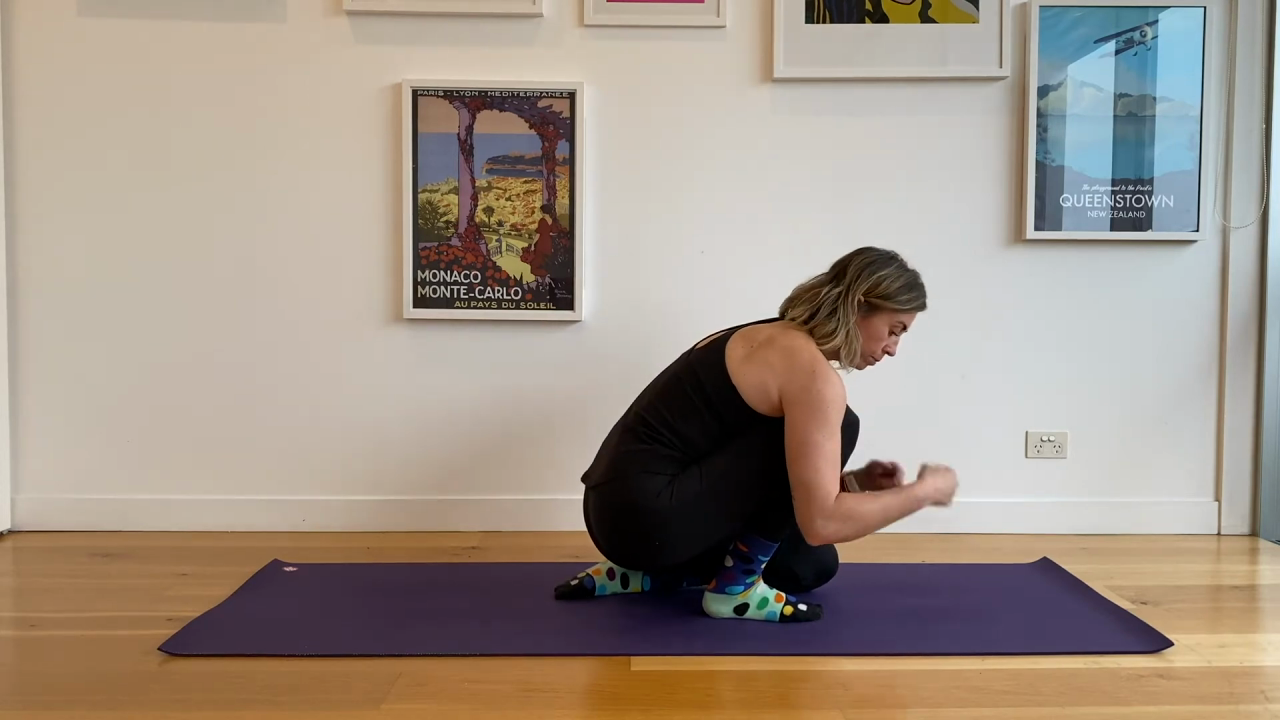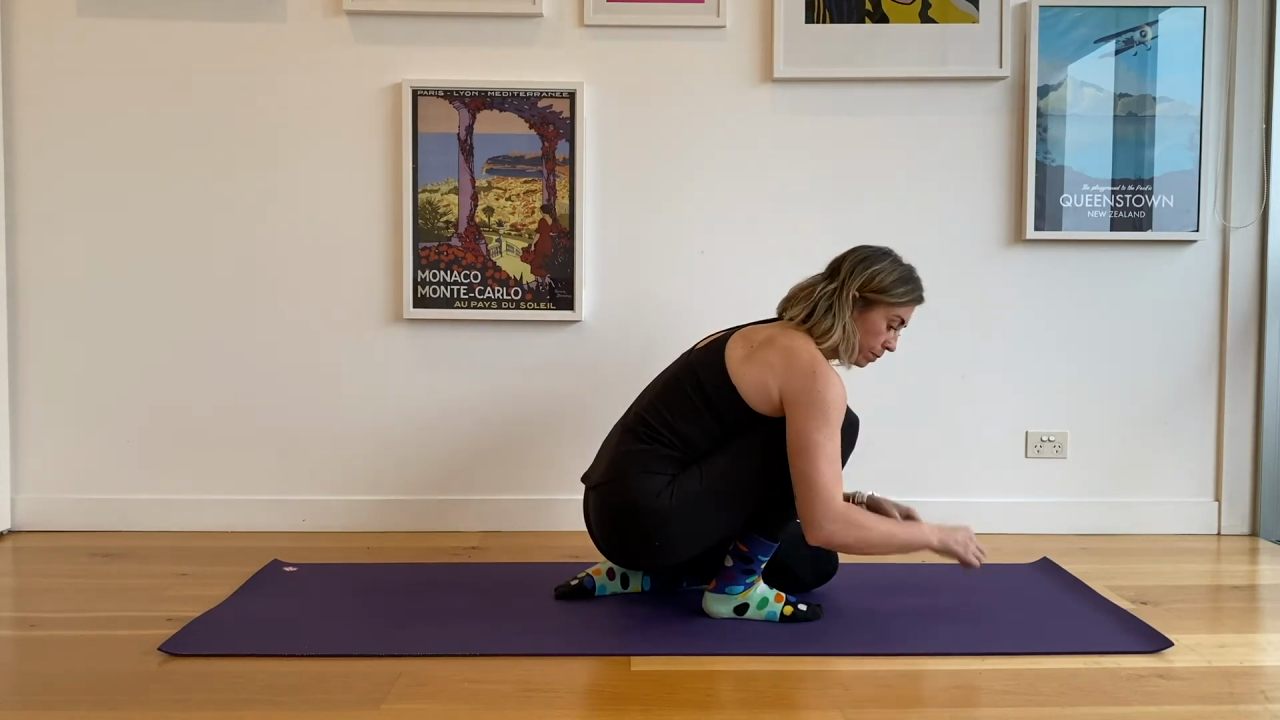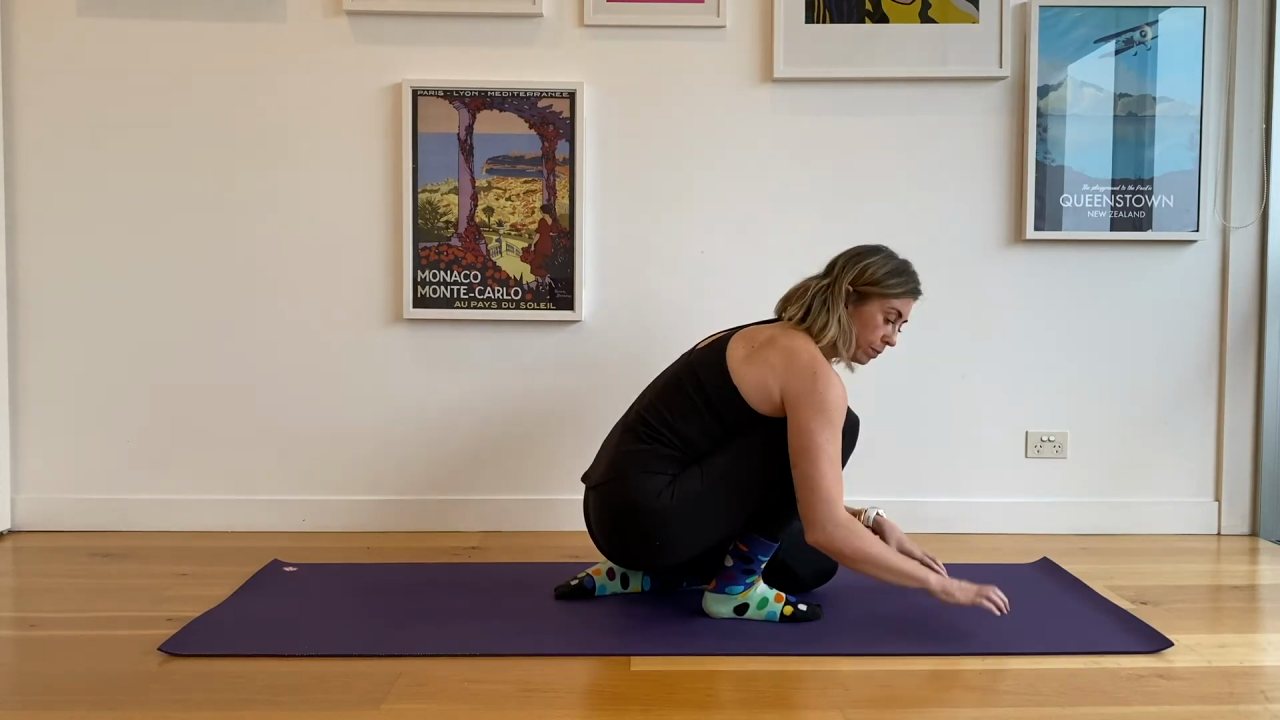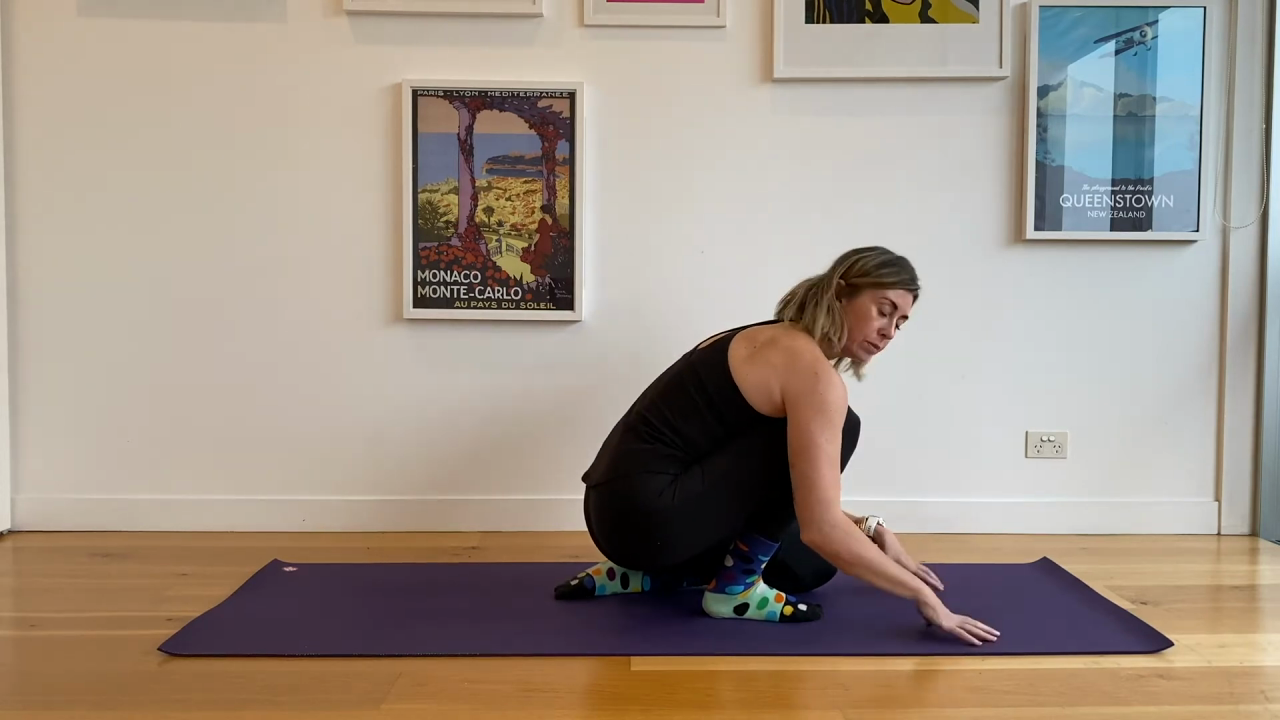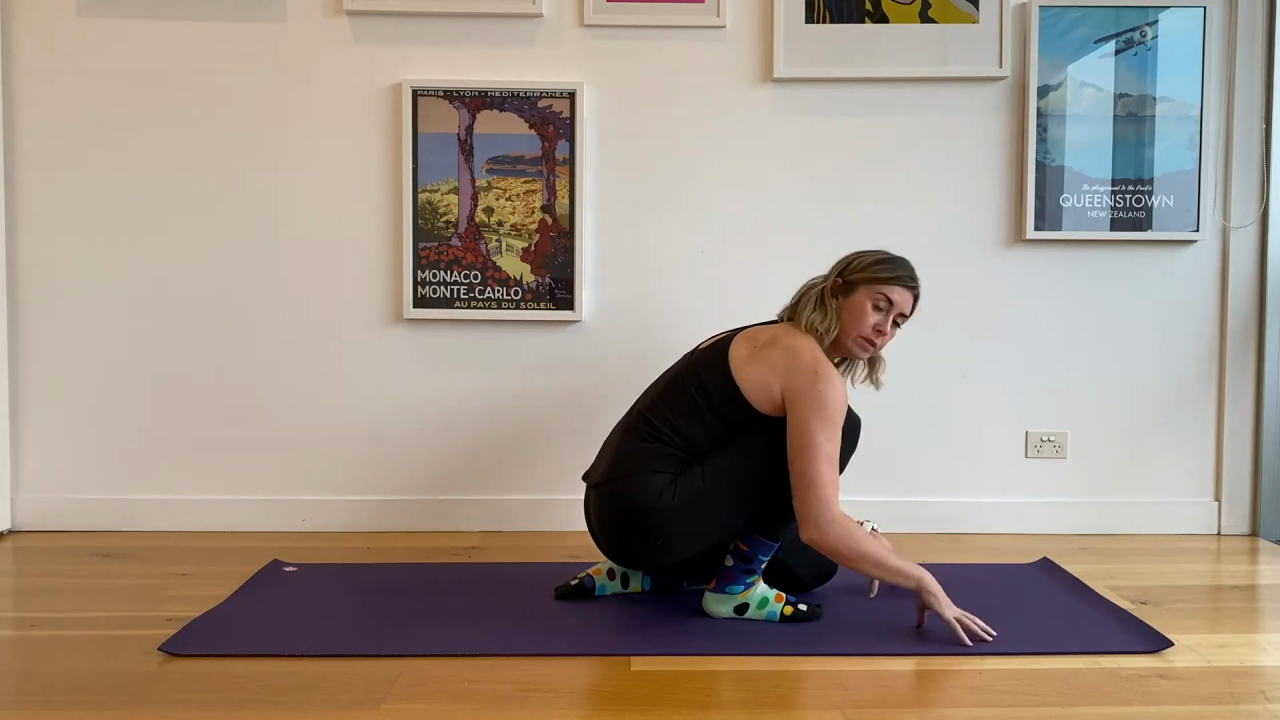
dt=0.1s
person 1, frame 1
left shoulder: (774, 341)
right shoulder: (814, 373)
right elbow: (821, 523)
left wrist: (854, 484)
right wrist: (925, 491)
left hip: (626, 504)
right hip: (644, 514)
left knee: (811, 566)
right knee: (836, 428)
left ankle: (639, 577)
right ankle: (734, 587)
person 1, frame 2
left shoulder: (776, 341)
right shoulder: (811, 372)
left elbow: (791, 481)
right elbow: (824, 525)
left wrist: (864, 502)
right wrist: (936, 536)
left hip: (628, 505)
right hip: (646, 515)
left knee: (812, 565)
left ankle: (638, 575)
right ankle: (735, 585)
person 1, frame 3
left shoulder: (773, 342)
right shoulder: (811, 372)
left elbow: (797, 492)
right elbow: (824, 527)
left wrist: (872, 523)
right wrist: (936, 582)
left hip: (627, 505)
right hip: (649, 512)
left knee: (811, 564)
left ankle: (636, 575)
right ankle: (735, 586)
person 1, frame 4
left shoulder: (776, 343)
right shoulder: (813, 372)
right elbow: (820, 529)
left wrist: (870, 530)
right wrist: (925, 598)
left hip: (628, 504)
right hip: (646, 514)
left knee: (809, 567)
right knee: (837, 429)
left ankle: (641, 575)
right ankle: (734, 586)
person 1, frame 5
left shoulder: (778, 343)
right shoulder: (813, 369)
left elbow: (803, 502)
right elbow: (819, 525)
left wrist: (875, 545)
right wrist: (922, 582)
left hip: (626, 504)
right hip: (646, 513)
left knee: (811, 566)
right knee: (836, 432)
left ankle: (637, 576)
right ankle: (736, 587)
